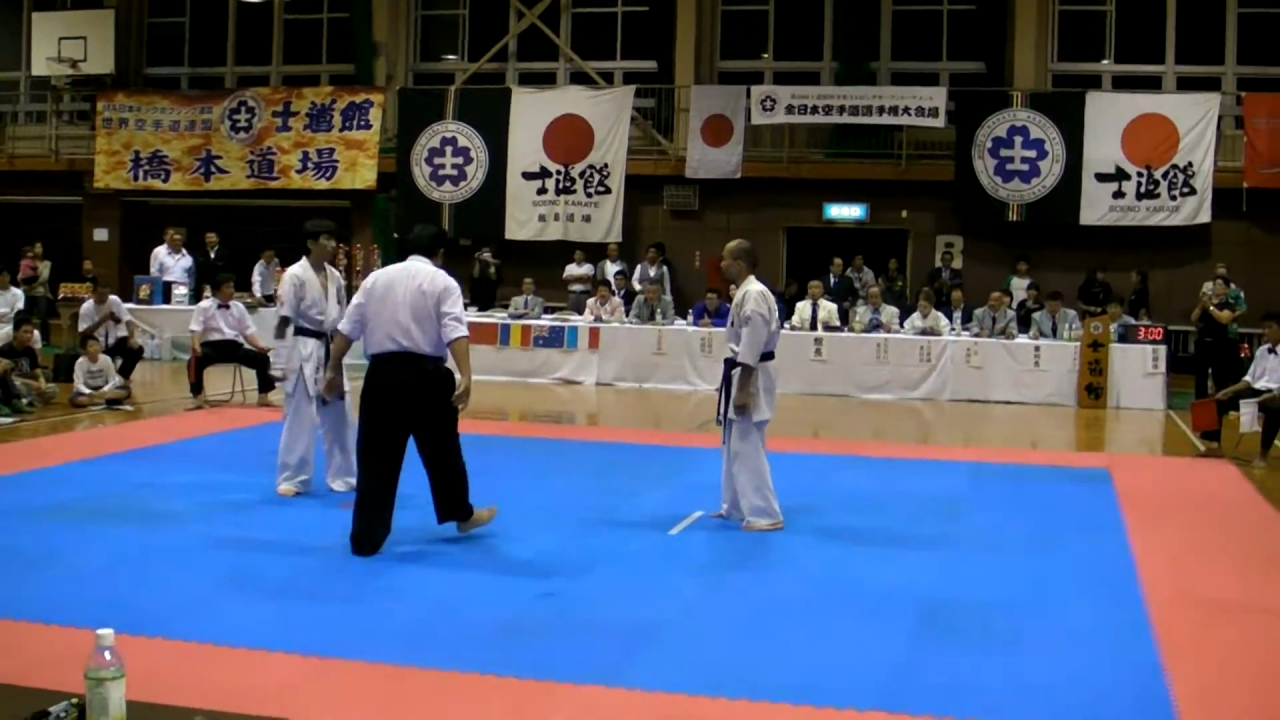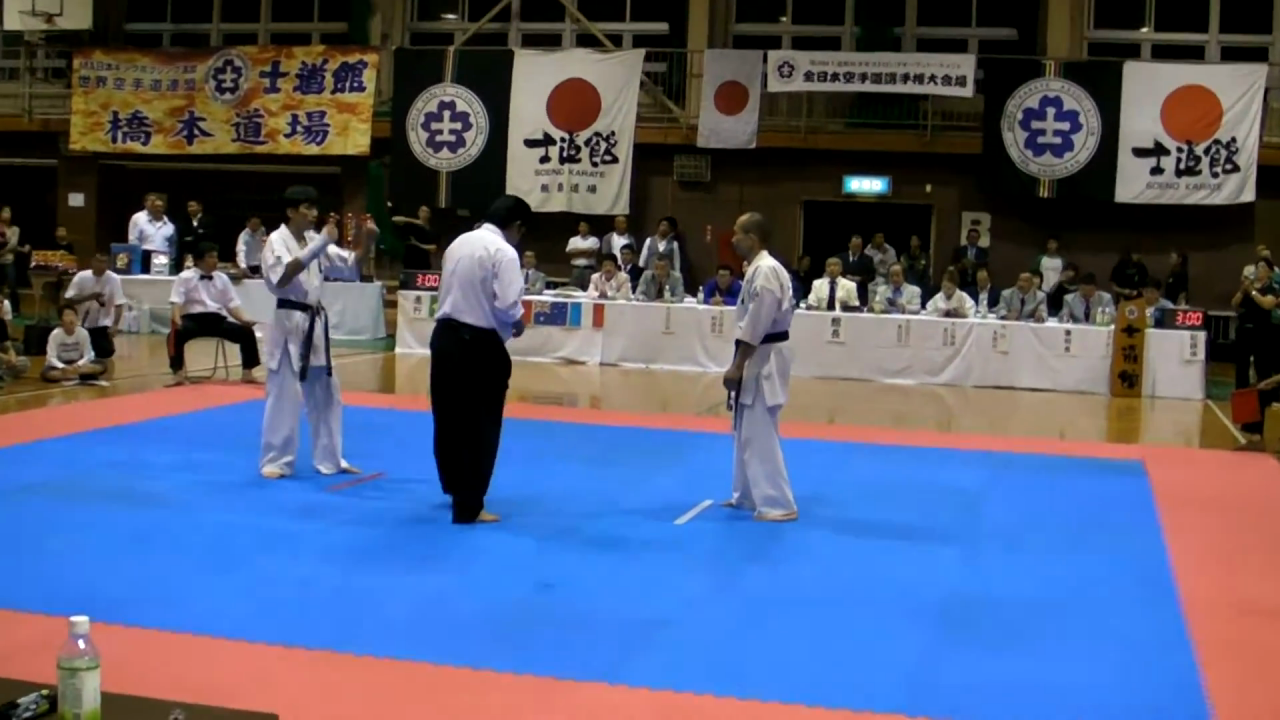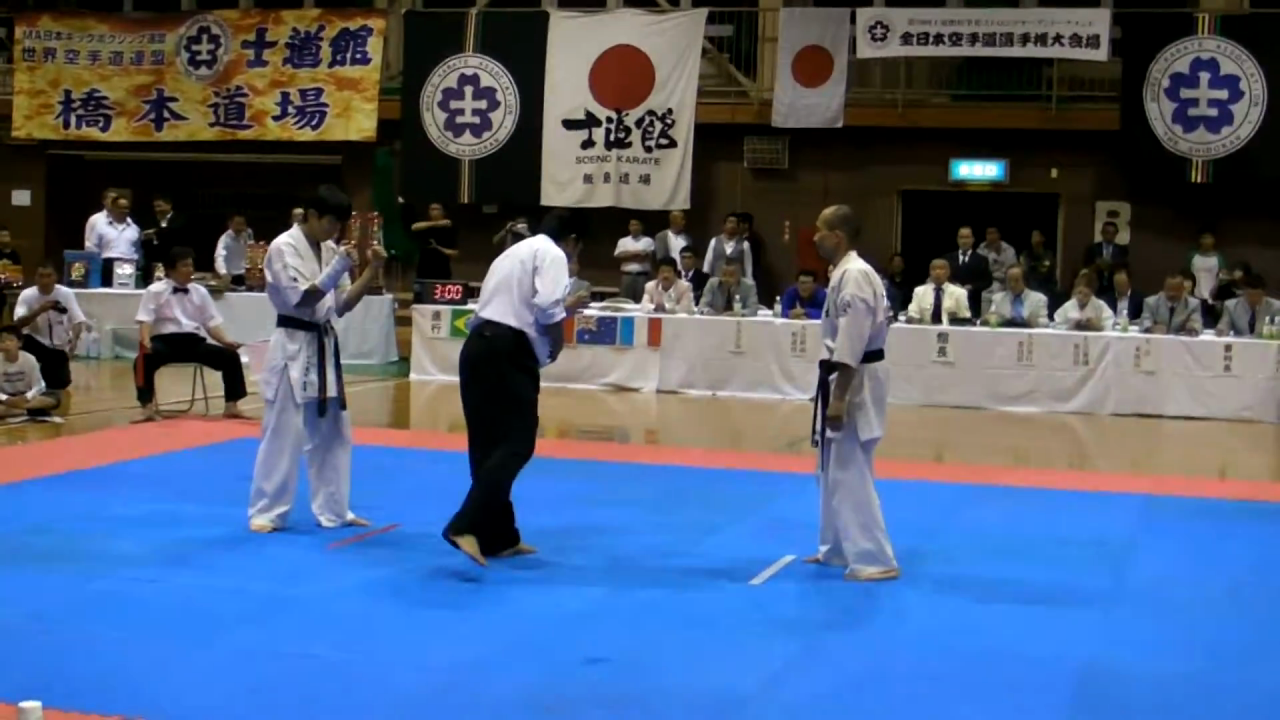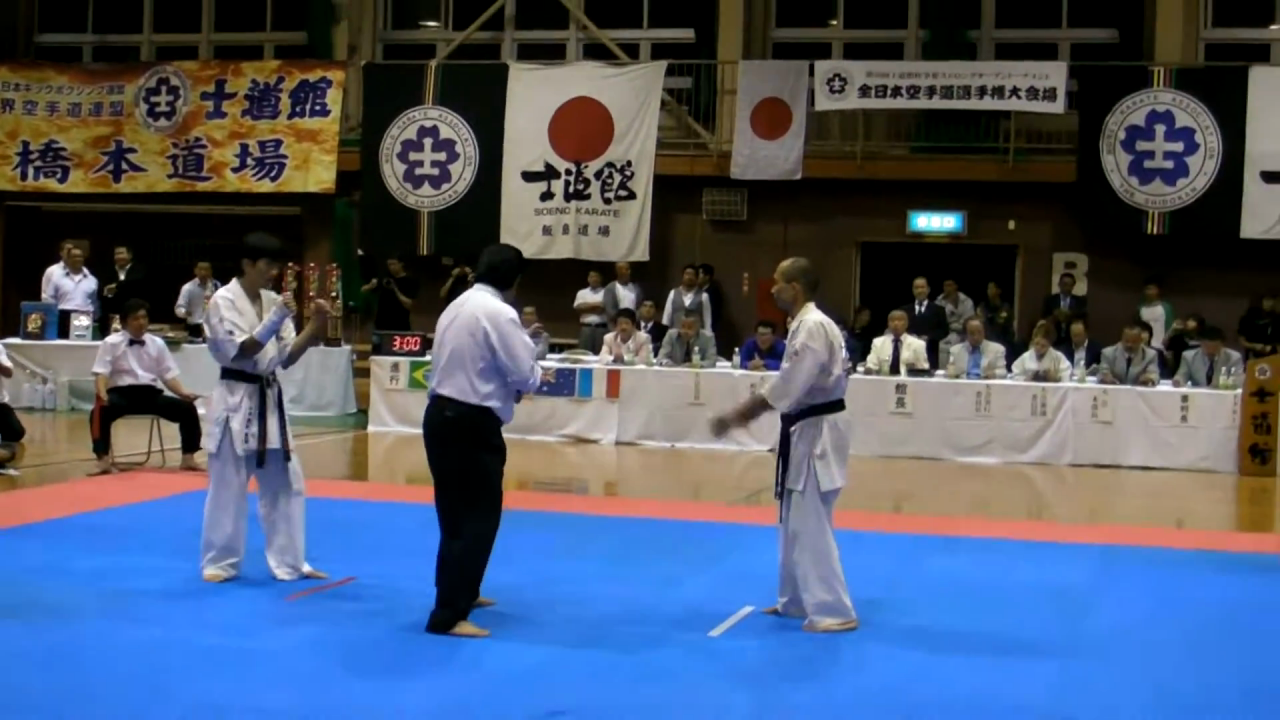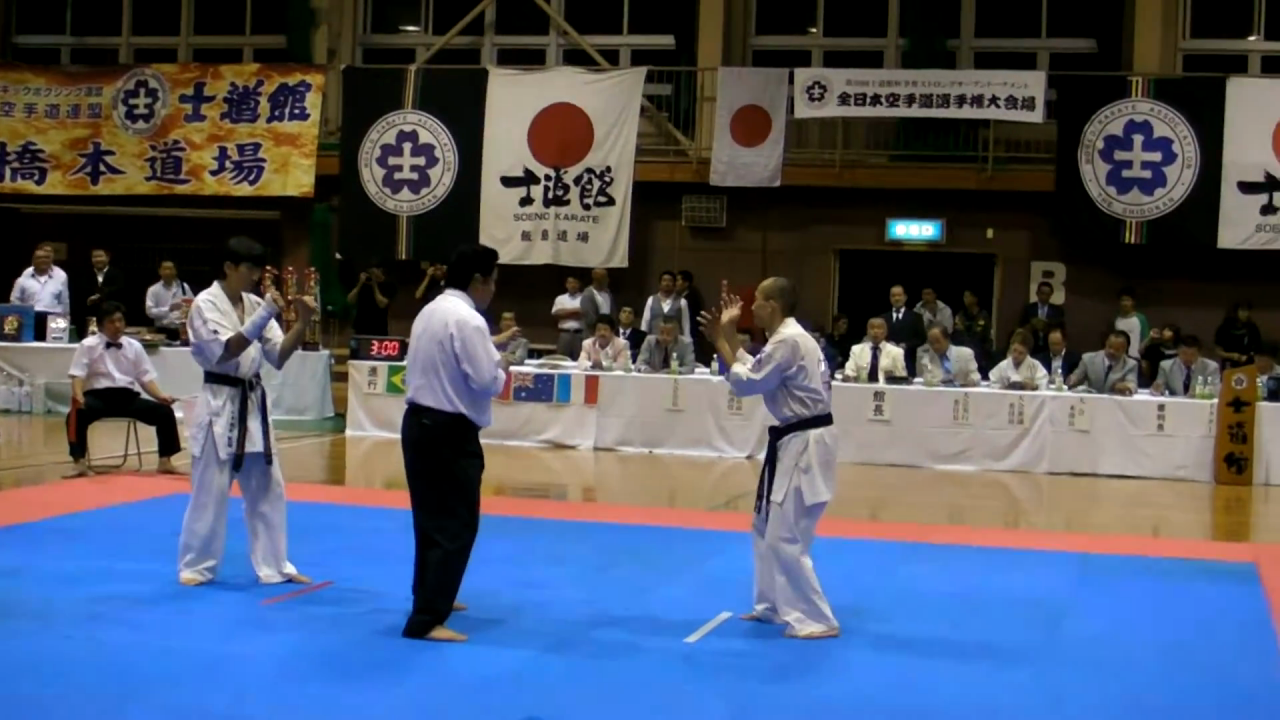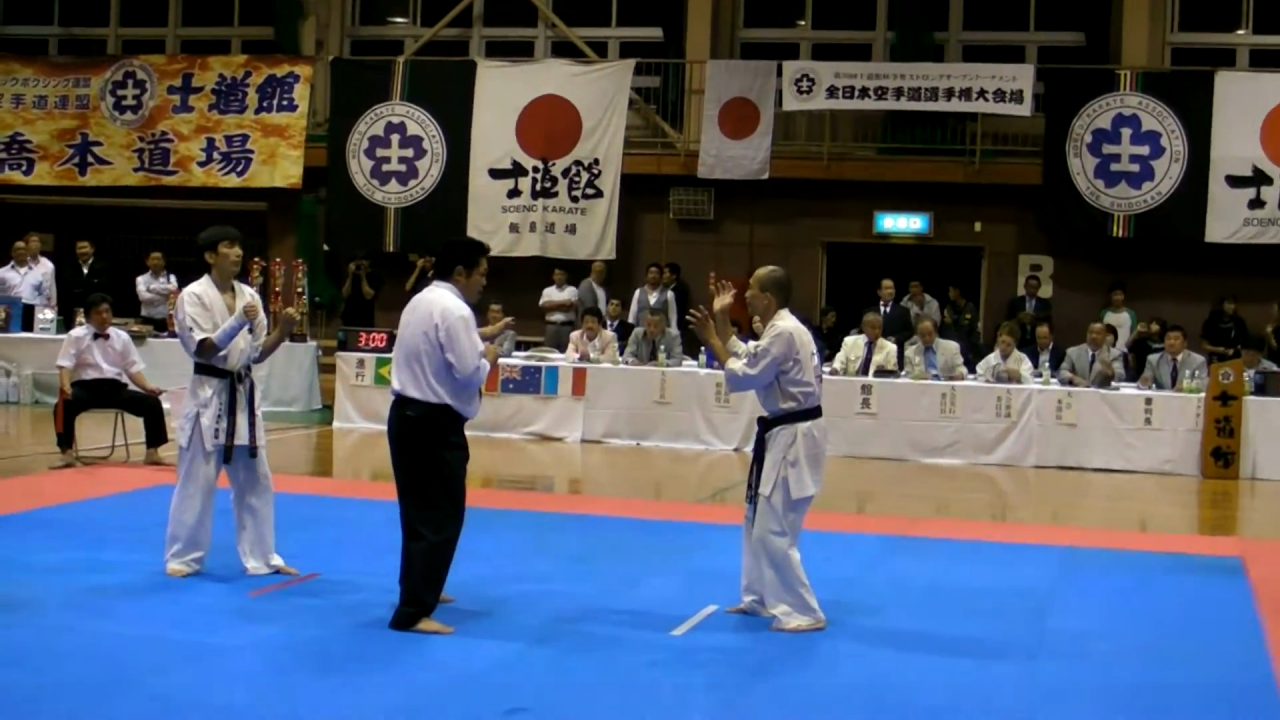
dt=0.7s
person 1, frame 1
left shoulder: (377, 278)
right shoulder: (443, 282)
left elbow: (349, 326)
right elbow: (455, 331)
left wrist: (333, 369)
right wrist: (465, 377)
left hip: (383, 374)
right hip: (426, 375)
left knee: (376, 457)
right knee: (442, 450)
left ankle: (365, 538)
right ankle: (462, 514)
person 1, frame 2
left shoulder: (458, 243)
right shoulder: (503, 252)
right elbow: (507, 307)
right wrist: (519, 325)
left hip: (445, 337)
right hip: (479, 346)
left knee: (449, 421)
right knee: (480, 427)
left ankle: (455, 487)
right ankle: (468, 507)
person 1, frame 3
left shoulder: (516, 251)
right shoulder: (551, 254)
right elbow: (547, 308)
left wrist: (562, 309)
right wrist: (557, 341)
left hip: (481, 347)
right hip: (505, 352)
left knee: (490, 443)
right knee: (515, 443)
left ankle: (498, 536)
right ankle: (466, 527)
person 1, frame 4
left shoulder: (457, 306)
right shoulder: (499, 314)
right elbow: (526, 376)
left wrist: (518, 340)
right wrist: (530, 376)
left hip: (442, 415)
right hip: (470, 424)
left knee: (459, 513)
right knee: (476, 518)
left ankle: (461, 591)
right ankle: (448, 615)
person 1, frame 5
left shoulder: (431, 310)
right shoulder: (467, 319)
right elbow: (487, 381)
left wrist: (489, 348)
right wrist: (502, 368)
left hip: (421, 423)
right hip: (448, 432)
left knee: (434, 519)
right knee: (453, 524)
left ankle: (432, 596)
right ankle: (425, 619)
person 1, frame 6
left shoulder: (419, 302)
right shoulder: (454, 309)
right elbow: (470, 372)
left wrist: (477, 344)
right wrist: (488, 358)
left hip: (407, 415)
right hip: (433, 423)
left knee: (421, 511)
right knee: (440, 517)
left ankle: (420, 588)
right ankle: (412, 611)
person 2, frame 1
left shoulder: (754, 294)
right shoulder: (746, 292)
left elbow: (752, 346)
left wrist: (744, 390)
left hip: (751, 378)
right hip: (743, 376)
left knee: (748, 448)
right knee: (735, 446)
person 2, frame 2
left shoulder: (765, 271)
right shoulder: (761, 268)
left elbow: (755, 325)
left wrist: (737, 366)
left hip: (763, 358)
right hip: (759, 357)
left knee: (760, 434)
right knee: (747, 431)
left ankle: (779, 504)
right ankle: (748, 495)
person 2, frame 3
left shoulder: (854, 274)
right shoulder: (847, 272)
left elbow: (851, 345)
left wrist: (839, 398)
left hip: (854, 383)
right hip: (846, 380)
left knee: (850, 474)
right knee: (834, 472)
left ankle: (875, 560)
right ankle: (837, 549)
person 2, frame 4
left shoulder: (811, 326)
right shoulder: (808, 323)
left elbow: (788, 386)
right elbow: (793, 385)
left wrist: (739, 415)
right wrist: (748, 411)
left hip: (818, 432)
right hip: (810, 428)
left knee: (810, 526)
right knee: (796, 523)
left ankle: (835, 612)
right ankle: (796, 601)
person 2, frame 5
left shoulder: (788, 341)
right shoulder: (788, 337)
left elbow: (744, 383)
right elbow: (752, 370)
left wrist: (720, 343)
right wrist: (728, 334)
left hip: (806, 446)
right hip: (795, 443)
left knee: (785, 539)
right knee: (767, 530)
left ankle: (817, 621)
right ankle: (774, 606)
person 2, frame 6
left shoulder: (784, 333)
right shoulder: (781, 328)
left elbow: (741, 376)
right elbow: (744, 357)
left wrist: (711, 338)
right wrist: (721, 320)
left hip: (793, 437)
right hip: (783, 434)
left knee: (774, 530)
right knee: (758, 522)
left ankle: (803, 614)
right ankle: (760, 599)
person 3, frame 1
left shoulder: (334, 276)
right shoulder: (296, 275)
right elbow: (284, 320)
right wrist: (281, 361)
left hip: (330, 350)
right hip: (306, 350)
left knee: (339, 419)
right knee: (301, 419)
person 3, frame 2
left shoulder: (317, 240)
right shoulder: (277, 241)
left elbow: (350, 265)
right elbow: (283, 276)
left wrist: (365, 242)
right wrist: (316, 246)
left hip: (315, 323)
right hip: (290, 323)
left knee: (325, 396)
right knee: (284, 396)
left ankle: (330, 459)
right ankle: (275, 461)
person 3, frame 3
left shoulder: (330, 249)
right shoulder: (283, 247)
left elbow: (341, 306)
right elbow: (301, 299)
left wrist: (372, 271)
right wrist: (339, 268)
left hip: (324, 346)
right hip: (293, 347)
left knee: (333, 436)
right knee: (283, 435)
left ankle: (333, 510)
right ankle: (266, 512)
person 3, frame 4
left shoulder: (272, 301)
right shoulder: (224, 300)
left elbow: (286, 357)
right elbow: (239, 352)
left wrist: (315, 326)
right wrist: (277, 318)
left hip: (269, 399)
right hip: (235, 400)
left knee: (286, 485)
right knee: (228, 488)
left ankle: (290, 562)
right ankle: (219, 562)
person 3, frame 5
left shoulder: (254, 304)
right shoulder: (205, 304)
left elbow: (278, 356)
right elbow: (227, 350)
left wrist: (301, 323)
right wrist: (265, 315)
left hip: (253, 403)
right hip: (220, 404)
left knee: (268, 490)
right knee: (209, 492)
left ankle: (274, 566)
right ankle: (196, 566)
person 3, frame 6
left shoulder: (249, 295)
right shoulder: (194, 295)
left elbow: (257, 353)
right elbow: (202, 350)
left wrist: (283, 330)
right wrist: (238, 321)
left hip: (243, 394)
right hip: (209, 395)
left knee: (256, 481)
right knee: (197, 482)
left ankle: (263, 557)
right ankle: (183, 557)
